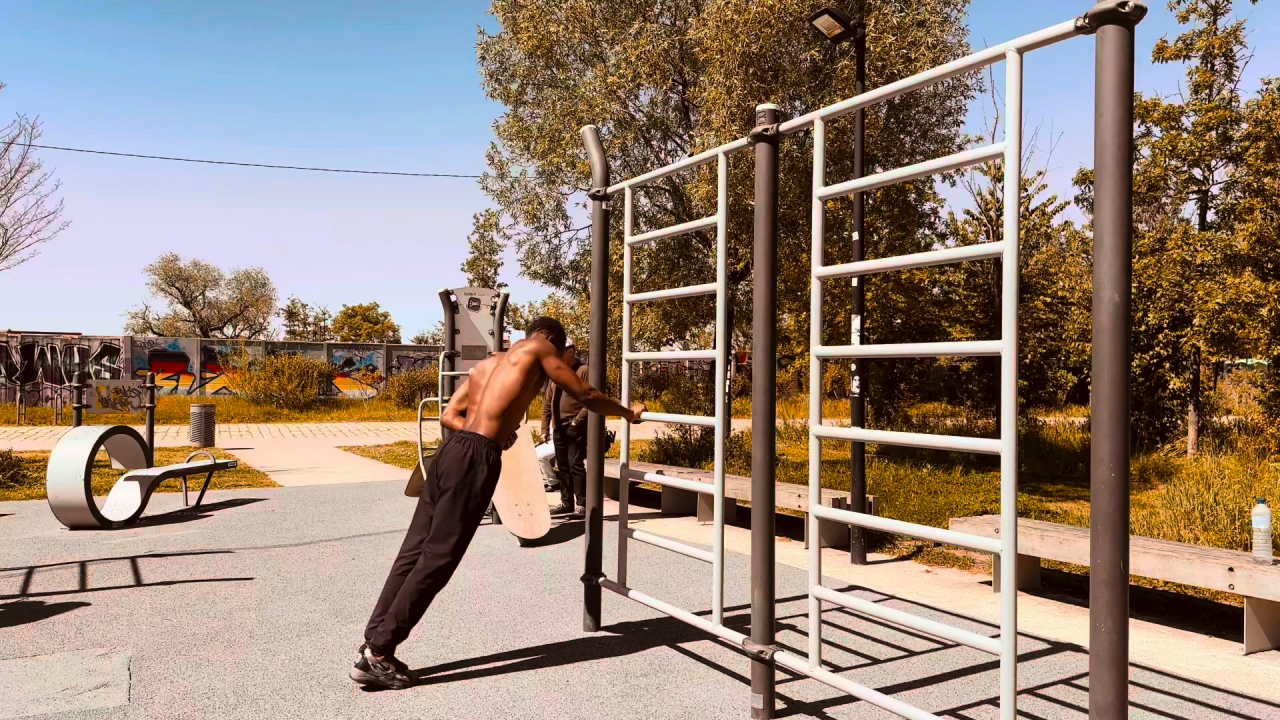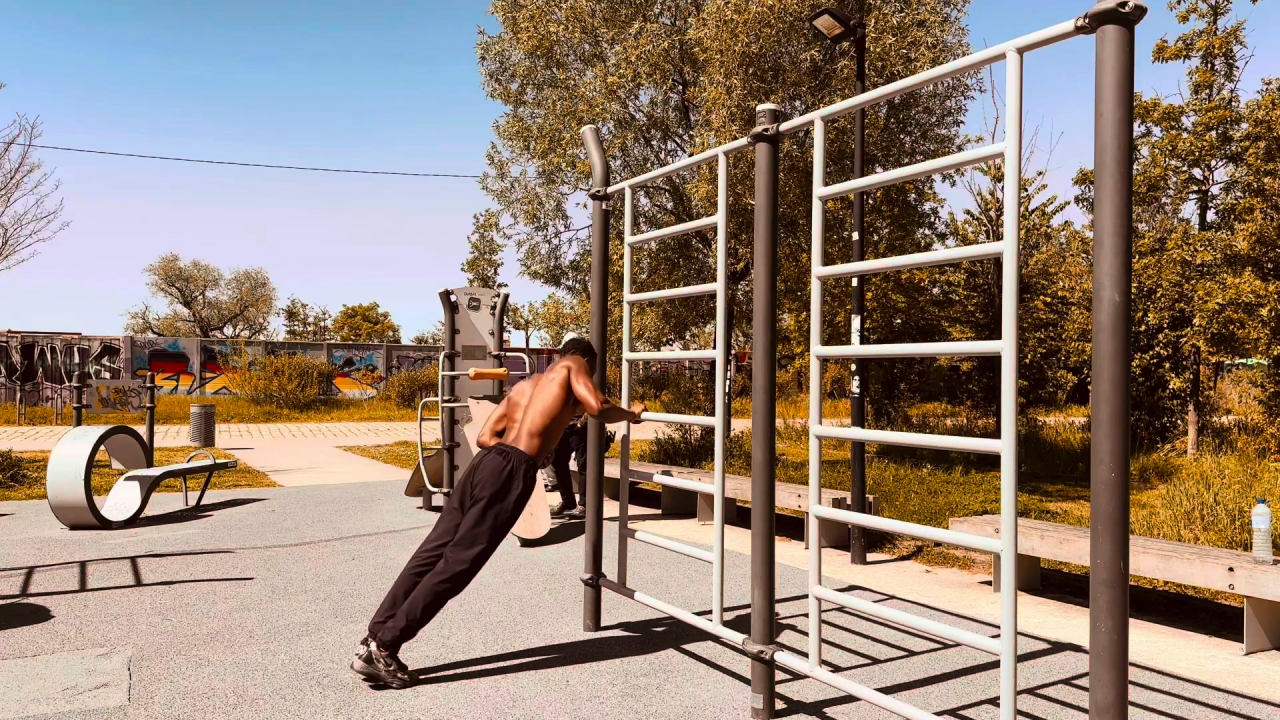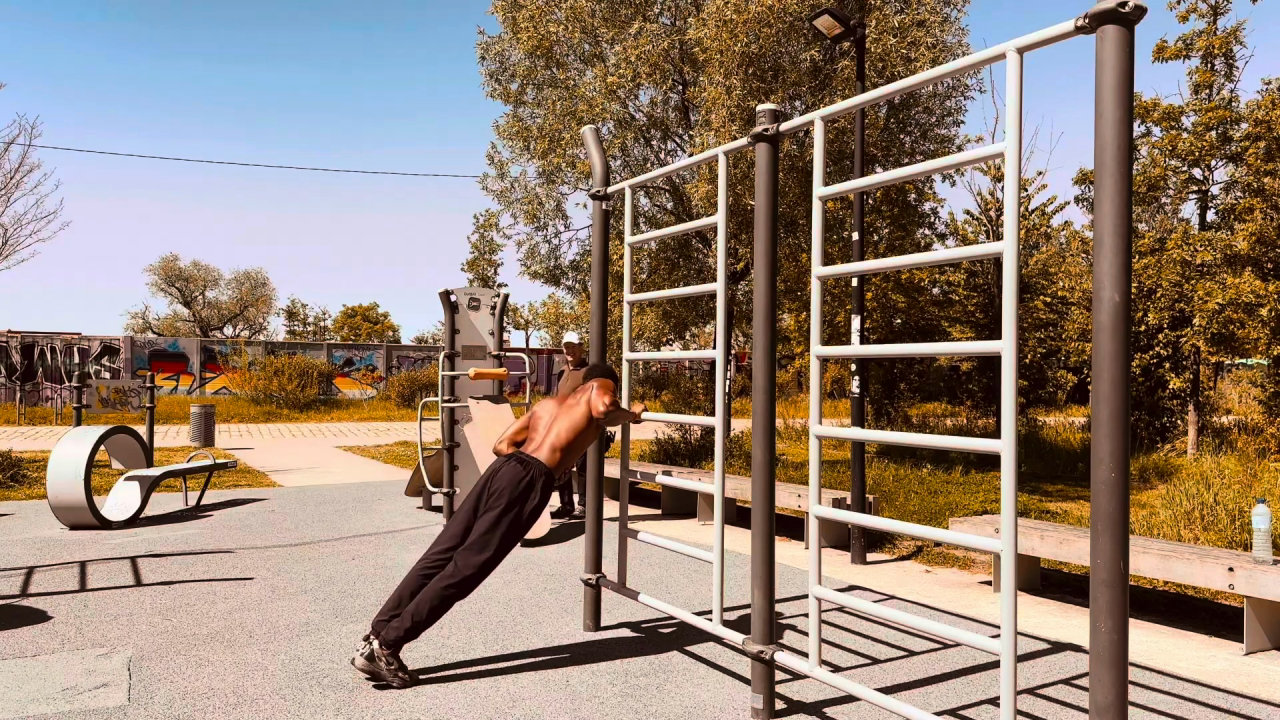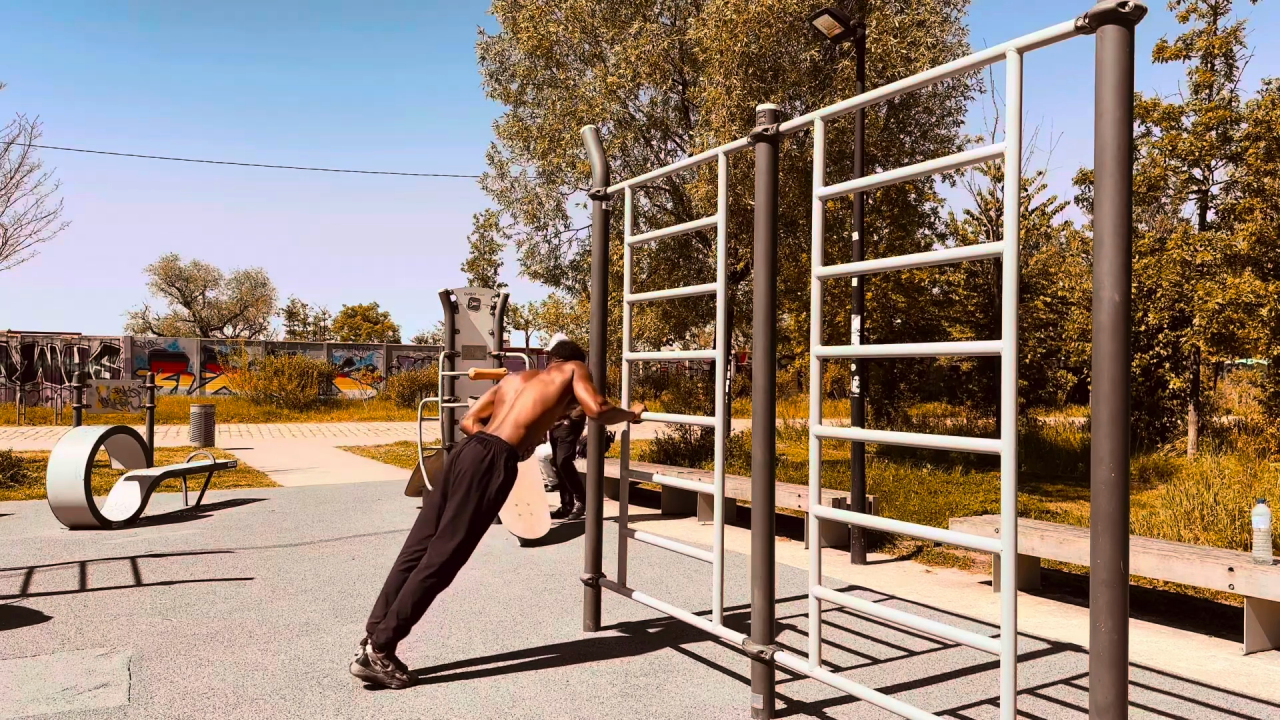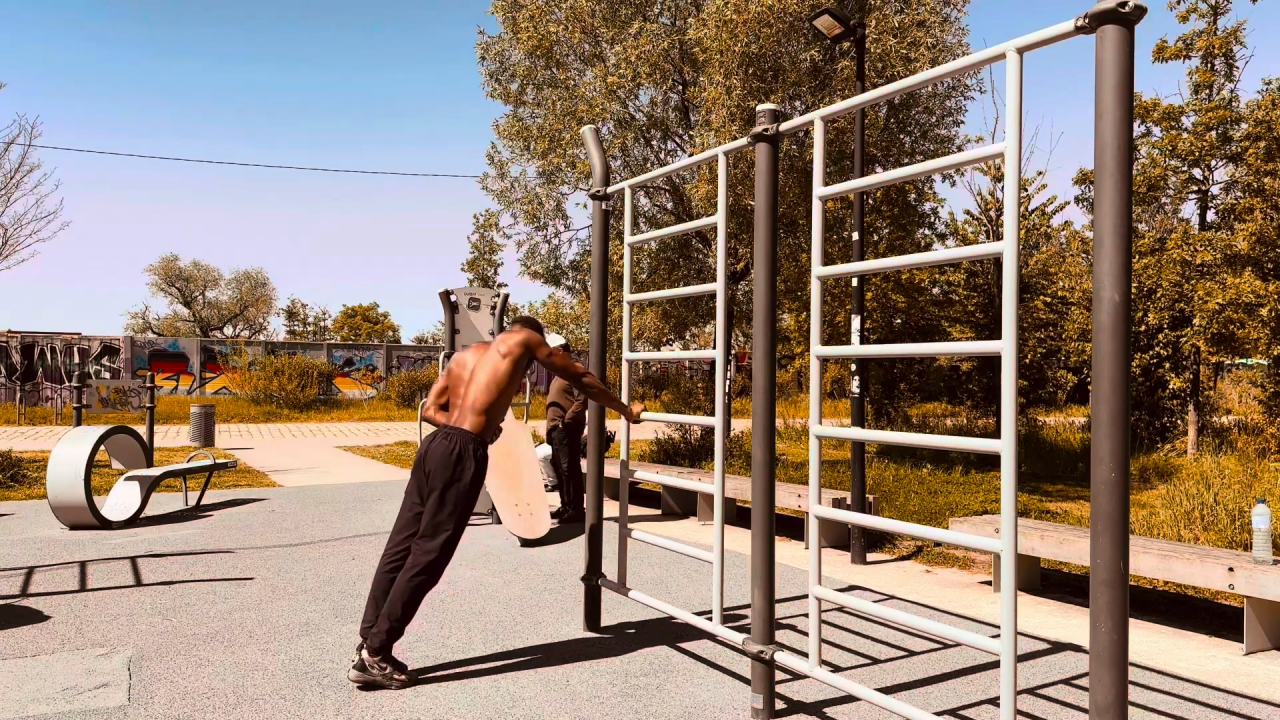
dt=0.5s
person 1, frame 1
left shoulder: (486, 364)
right shoulder: (537, 348)
left elbow: (449, 416)
right elbow: (584, 395)
right wrist: (627, 412)
left hip: (452, 449)
right hip: (476, 458)
left knee: (414, 554)
right knee: (437, 560)
left ankle: (373, 647)
right ankle: (377, 654)
person 1, frame 2
left shoulder: (523, 385)
right shoulder: (574, 366)
right elbow: (598, 408)
right wrist: (630, 413)
left hip: (486, 461)
right hip: (512, 472)
left knee: (431, 554)
right knee: (457, 564)
left ankle: (374, 641)
right ankle: (383, 649)
person 1, frame 3
left shoulder: (546, 403)
right shoulder: (601, 385)
right elbow: (604, 411)
right wrist: (630, 414)
left hip: (504, 469)
right hip: (529, 481)
left knee: (439, 557)
right knee: (465, 568)
left ankle: (375, 639)
right ankle: (385, 647)
person 1, frame 4
left shoulder: (514, 377)
right shoulder: (574, 369)
right elbow: (597, 411)
right wrist: (630, 414)
left hip: (467, 451)
right hip: (493, 462)
left knee: (417, 552)
right knee: (440, 560)
left ankle: (373, 644)
right ankle: (378, 652)
person 1, frame 5
left shoulder: (465, 354)
right shoulder: (524, 338)
right elbow: (581, 379)
right wrist: (625, 410)
left hip: (435, 444)
right hip: (462, 453)
left knee: (401, 549)
right knee: (427, 556)
left ankle: (370, 646)
right ankle: (374, 655)
